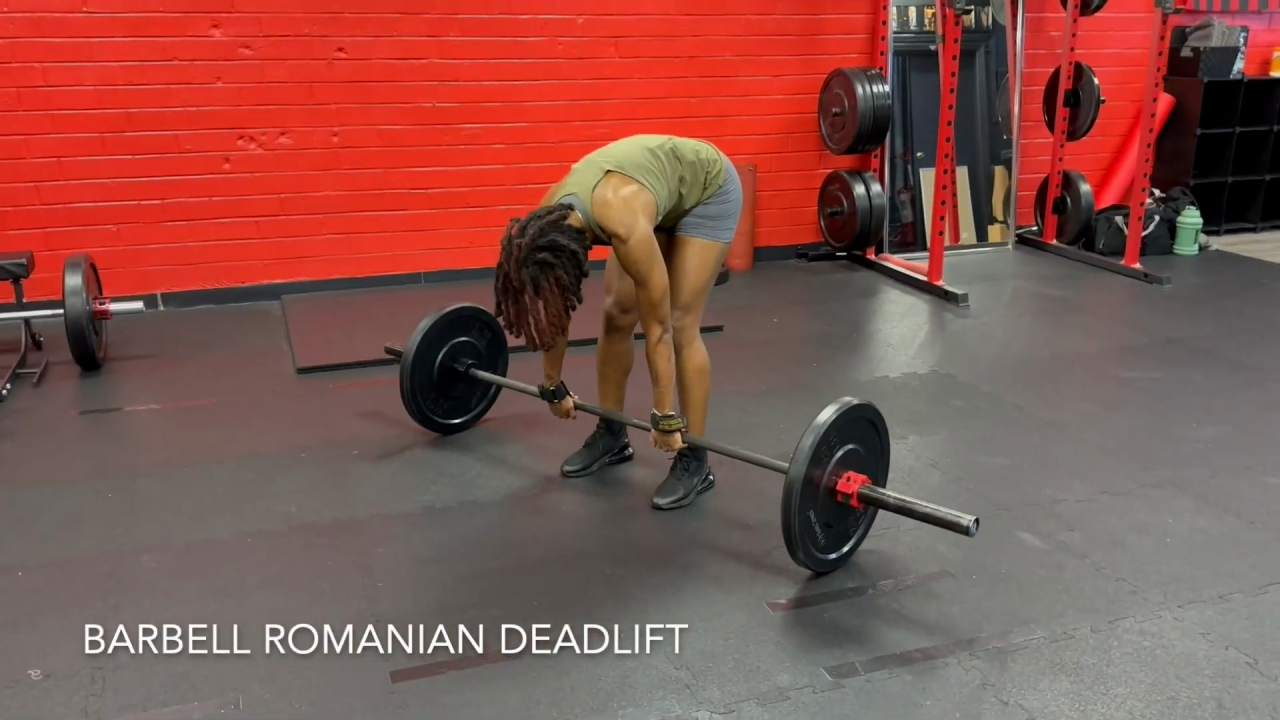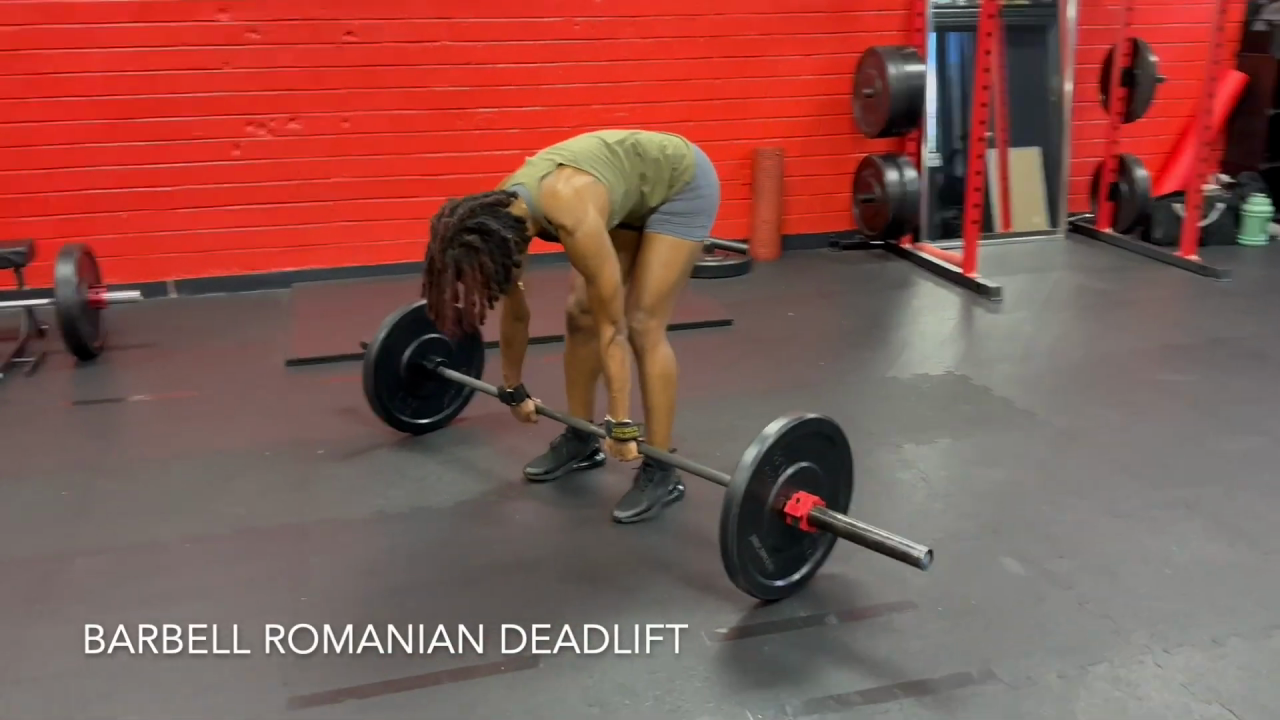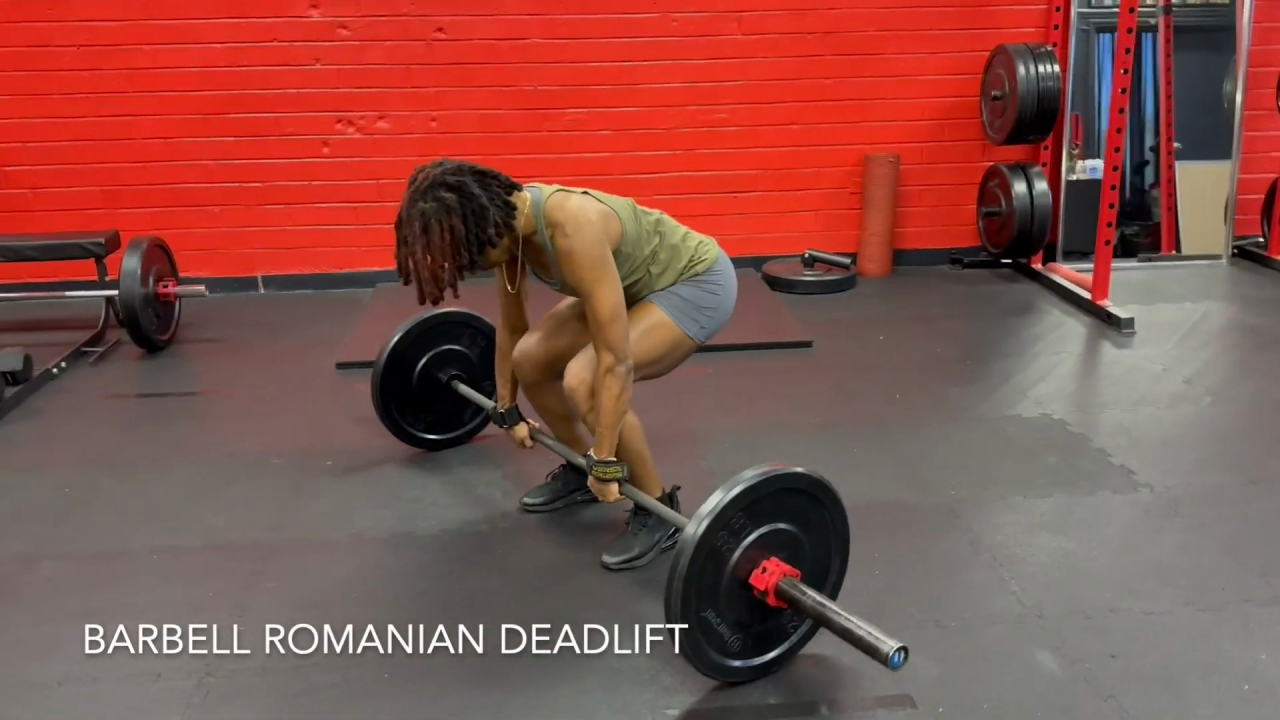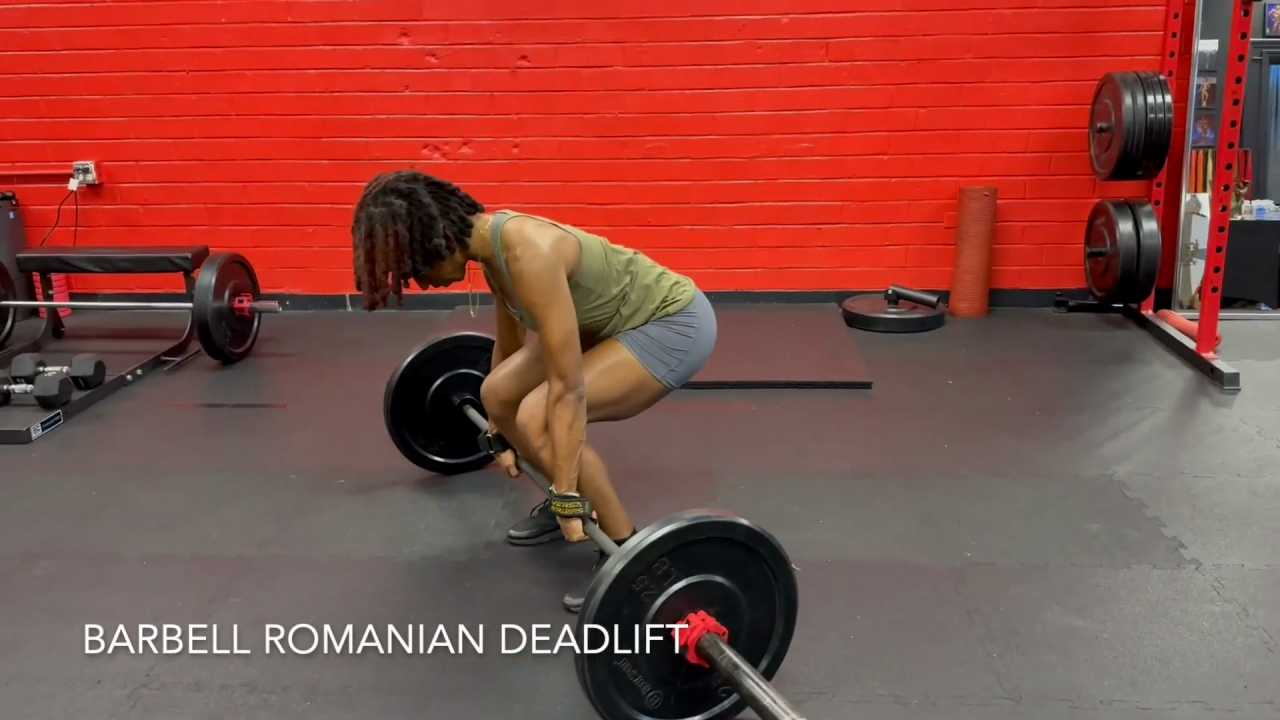
dt=1s
person 1, frame 1
left shoulder: (623, 222)
right shoulder: (550, 222)
left elbow: (658, 327)
right elbow: (555, 311)
left wrist: (666, 417)
right wrist: (553, 387)
left hip: (708, 189)
right hip: (664, 190)
left knee: (679, 322)
right knee: (617, 314)
left ankle: (694, 460)
right ankle: (611, 435)
person 1, frame 2
left shoulder: (570, 215)
right shoulder: (501, 213)
left elbow: (612, 327)
right elbow: (514, 312)
left wrist: (620, 425)
right wrist: (513, 389)
left hip: (683, 185)
right hip: (634, 194)
left knee: (641, 324)
right knee: (580, 313)
left ankle: (661, 471)
right ankle: (581, 440)
person 1, frame 3
left shoulder: (572, 231)
right shoulder: (510, 219)
left elbow: (616, 359)
right elbow: (511, 326)
left wrist: (606, 463)
right wrist: (507, 409)
left hip: (699, 282)
right hip: (638, 282)
left knee: (583, 382)
right knee: (529, 360)
left ankle: (658, 510)
right ankle: (580, 470)
person 1, frame 4
left shoulder: (528, 255)
right shoulder: (490, 244)
left elbow: (567, 388)
right elbow: (508, 344)
left wrist: (567, 499)
right wrist: (498, 436)
left hip: (676, 323)
right hip: (617, 320)
left knee: (538, 419)
right knee: (498, 393)
right ankle: (569, 503)
